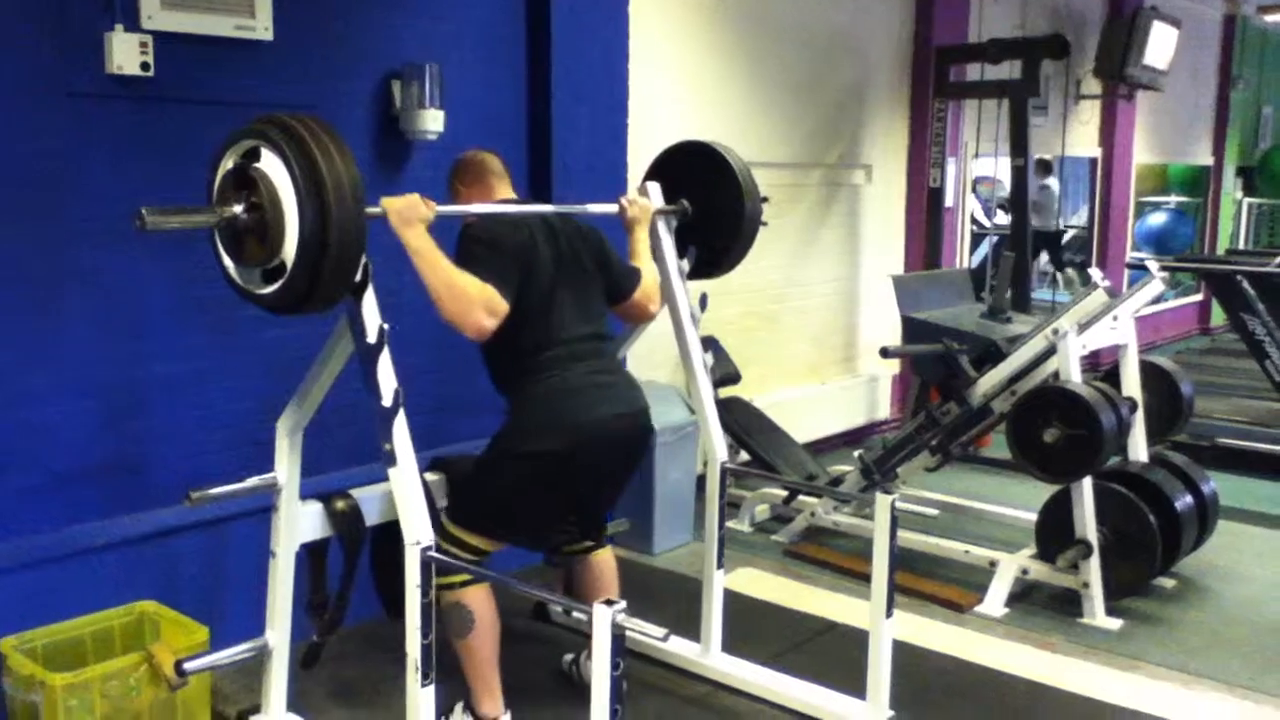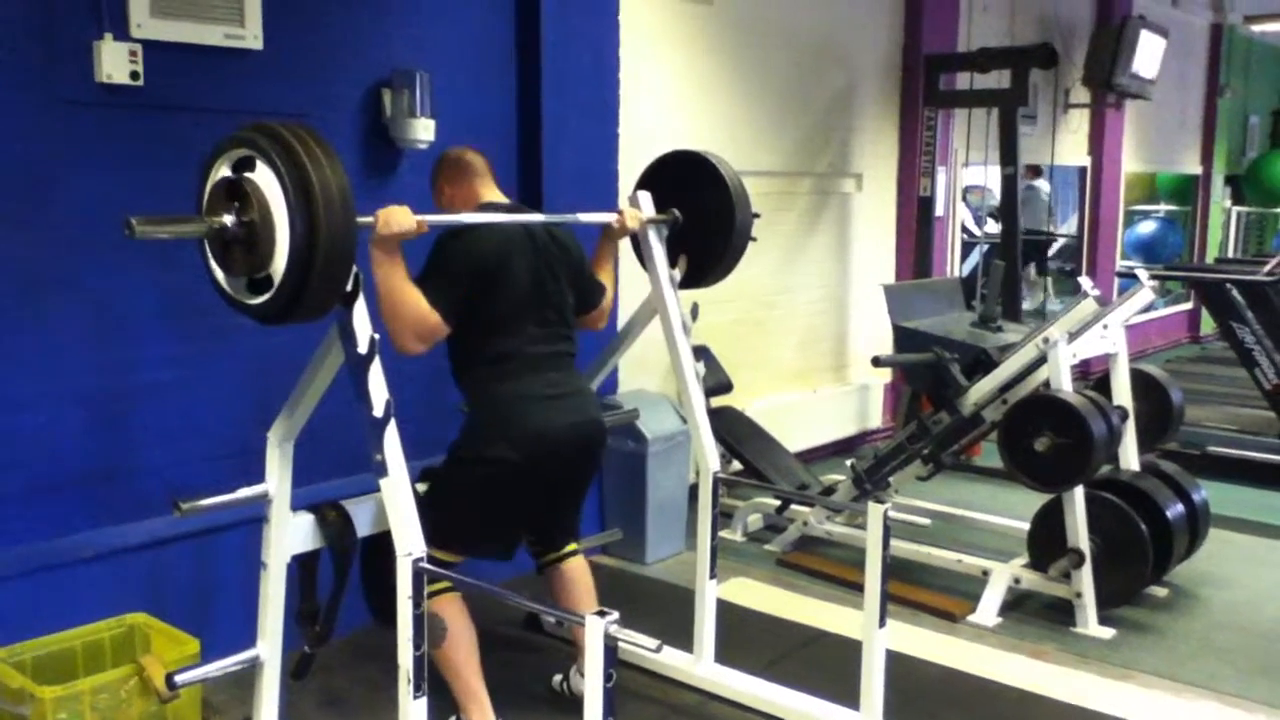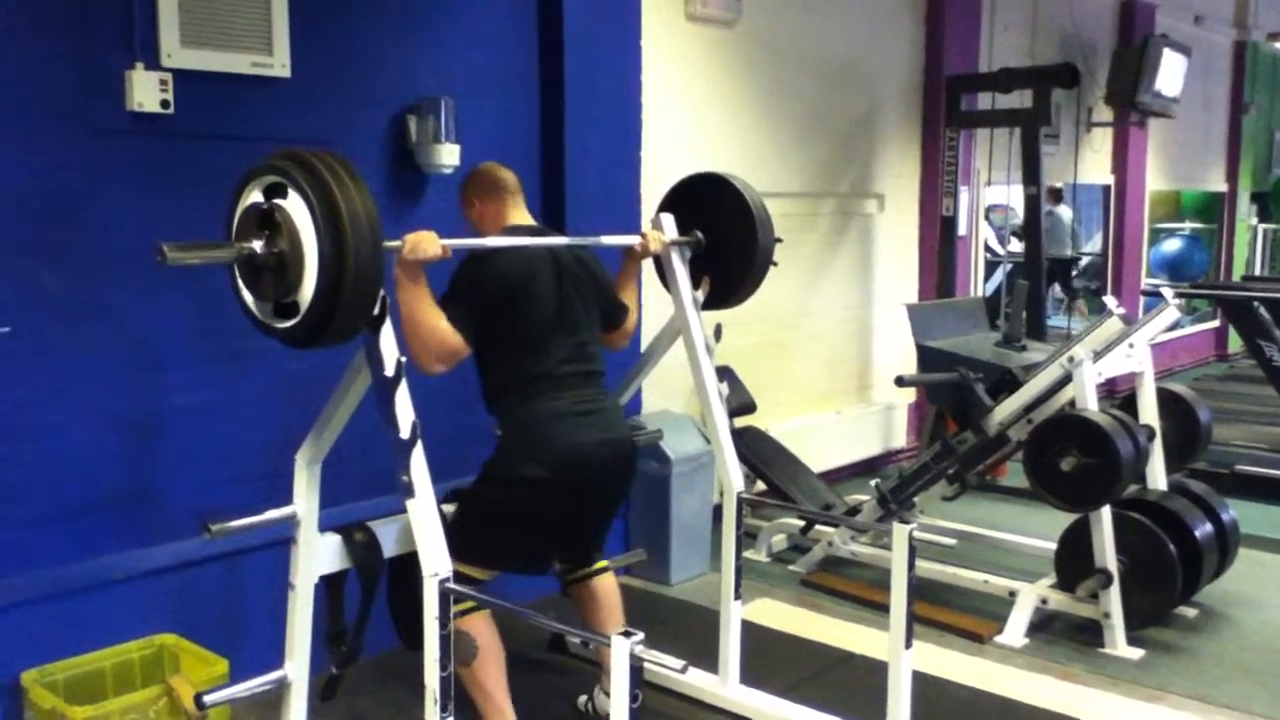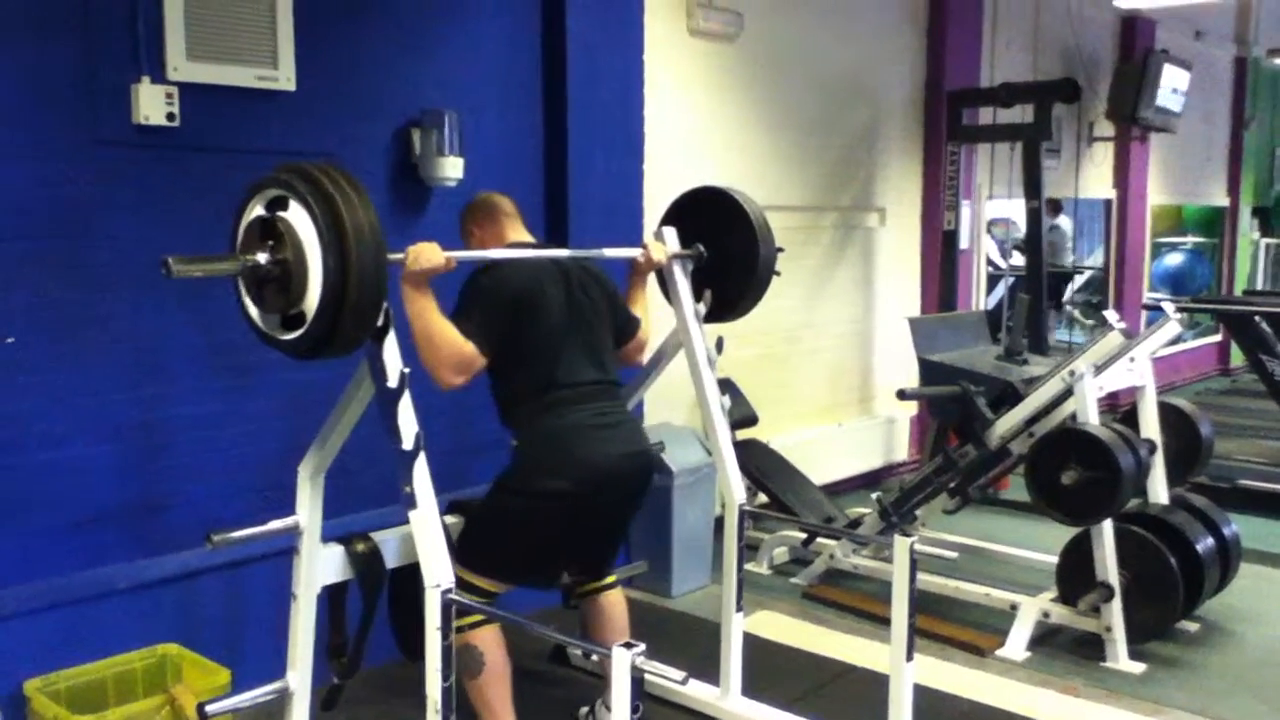
dt=0.7s
person 1, frame 1
left shoulder: (487, 233)
right shoulder: (576, 228)
left elbow: (480, 318)
right elbow: (647, 305)
left wrist: (415, 234)
right wrist: (639, 231)
left hip: (558, 423)
right hip: (628, 413)
left knee: (451, 555)
right knee: (582, 529)
person 1, frame 2
left shoulder: (465, 240)
right shoulder: (557, 234)
left elbow: (414, 334)
right elbow: (595, 315)
left wrist: (385, 249)
right wrist: (612, 241)
left hip: (511, 430)
right hip: (581, 419)
left knee: (425, 566)
right knee: (556, 540)
right ankle: (592, 672)
person 1, frame 3
left shoulder: (489, 265)
right shoulder: (580, 257)
left elbow: (436, 355)
right elbow: (619, 333)
left wrist: (410, 275)
right wrist: (635, 264)
left hip: (544, 449)
right hip: (613, 437)
left knee: (454, 585)
right knee: (583, 558)
person 1, frame 4
left shoulder: (496, 279)
right shoulder: (587, 271)
left elbow: (452, 368)
right elbow: (634, 349)
left wrist: (416, 287)
right wrist: (641, 278)
left hip: (561, 461)
right hip: (631, 451)
left knee: (462, 595)
right knee: (594, 573)
